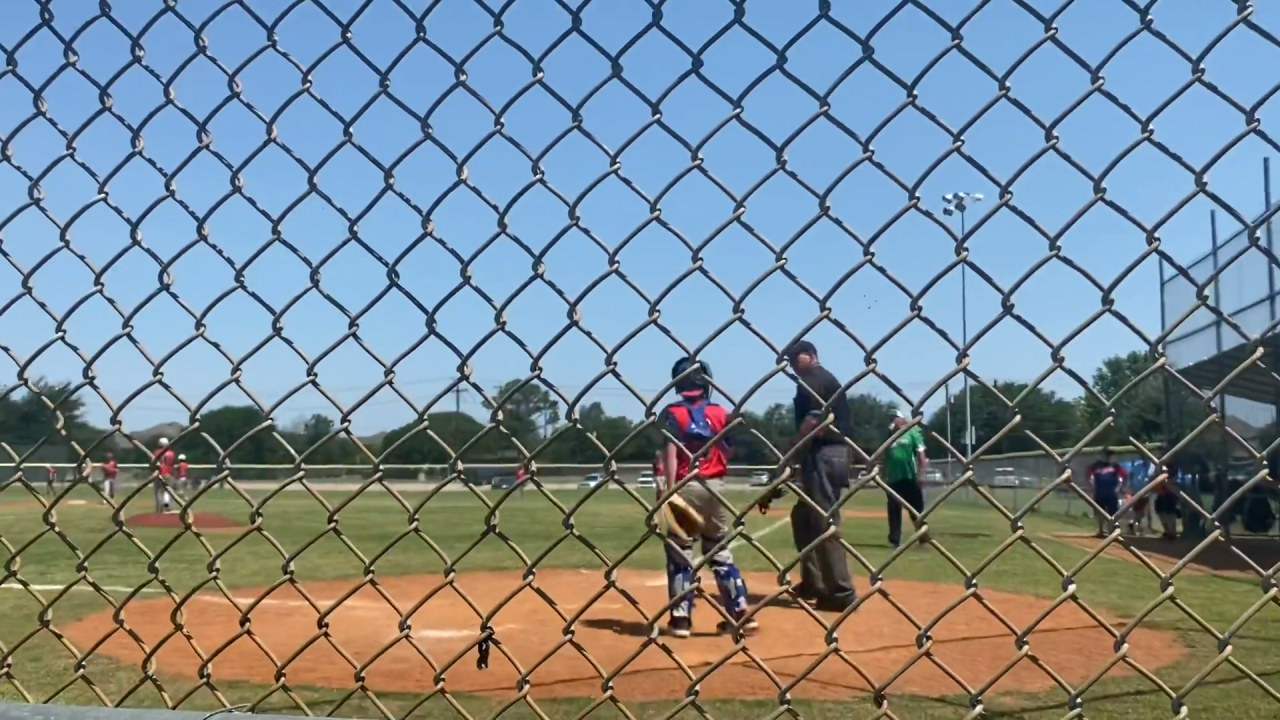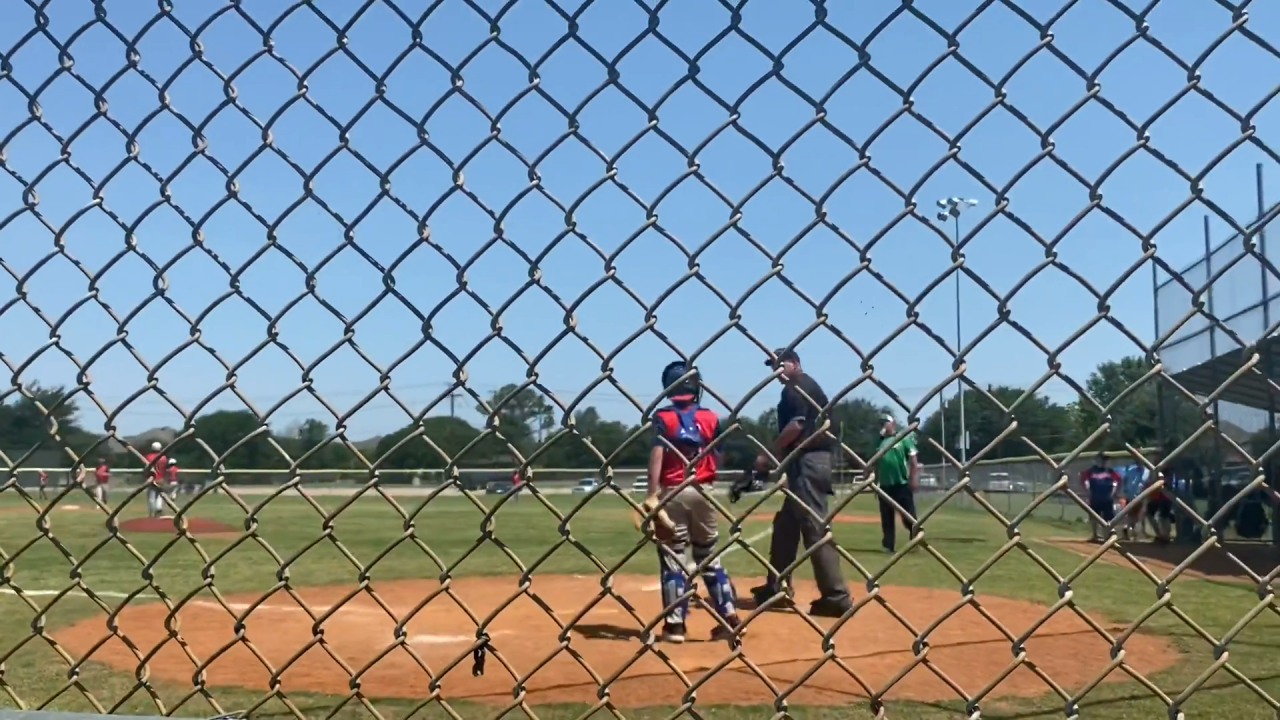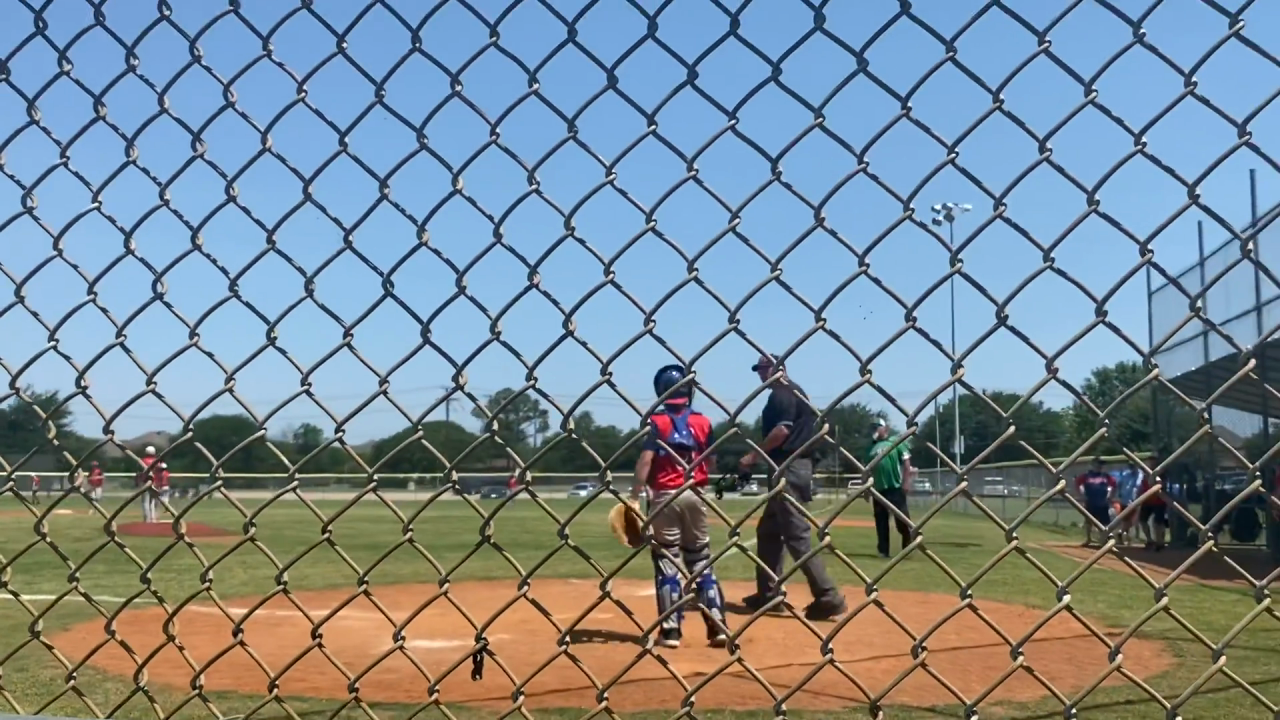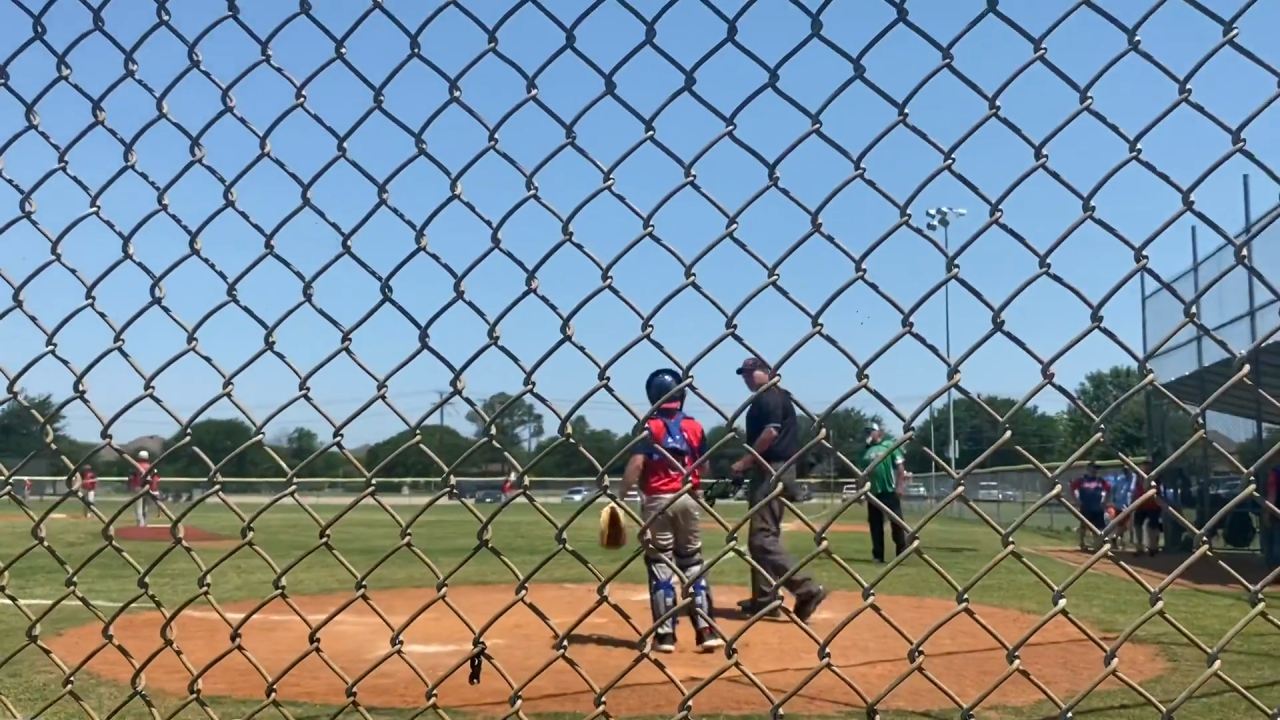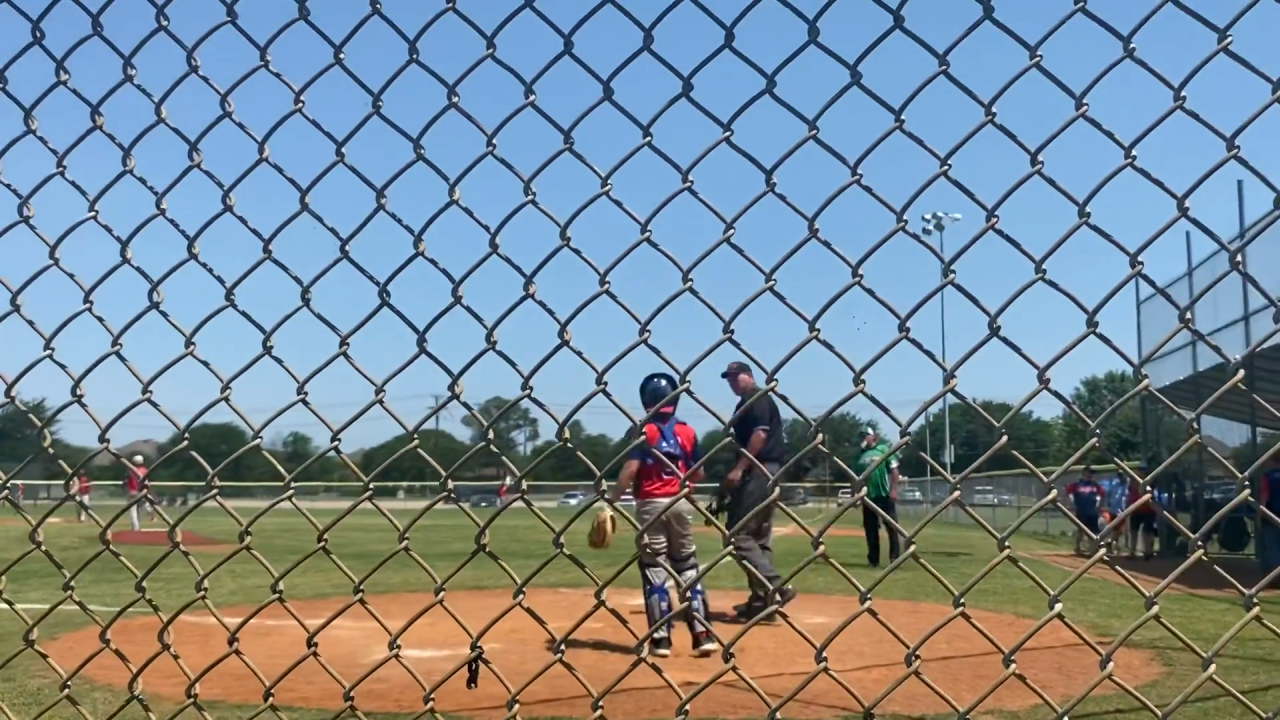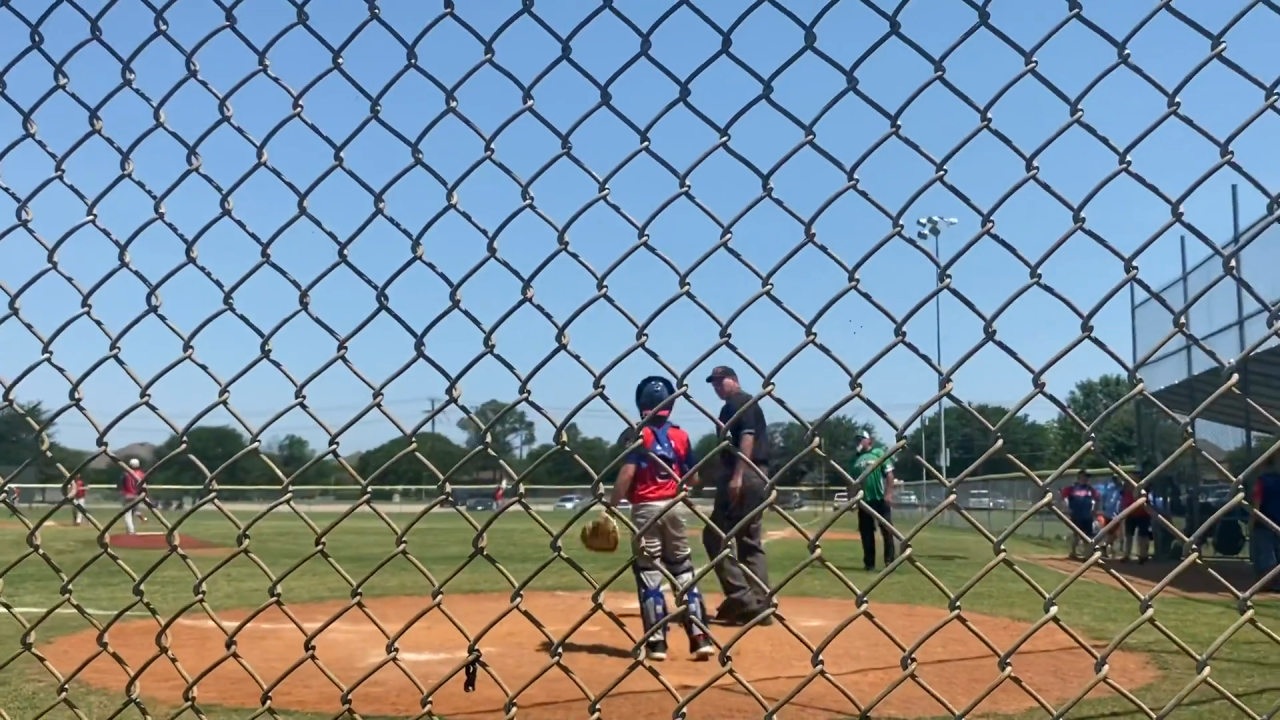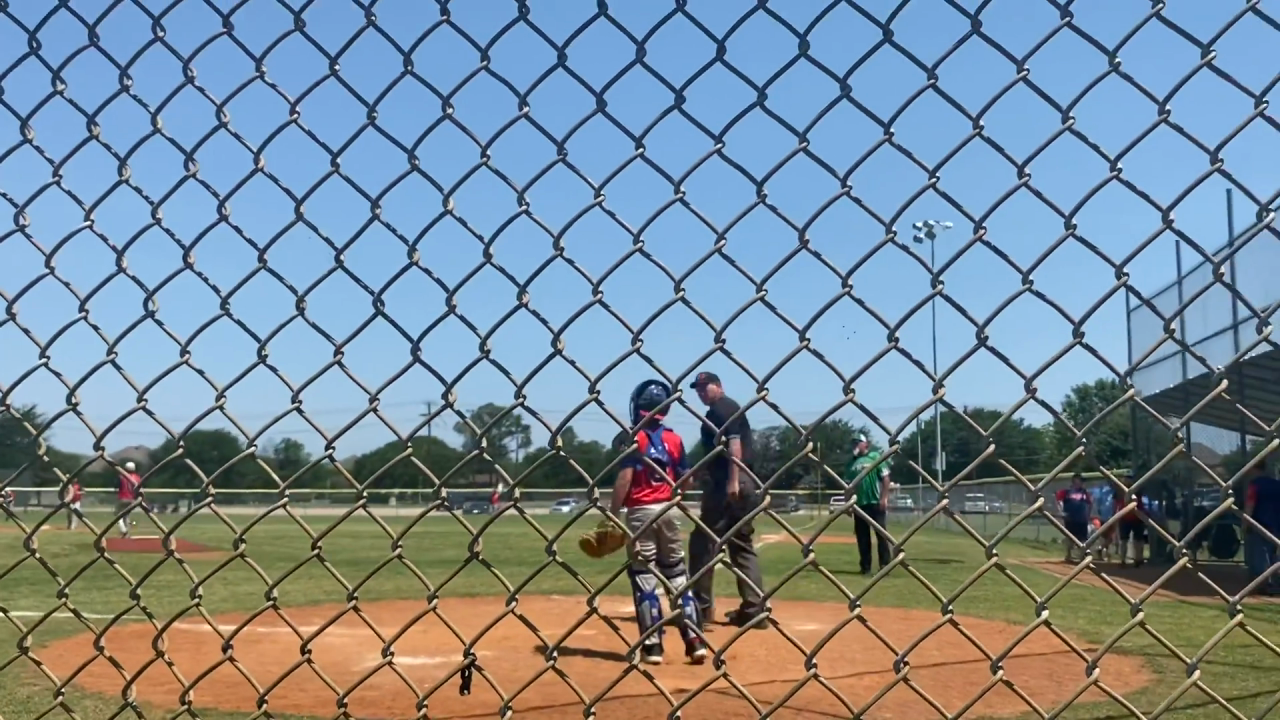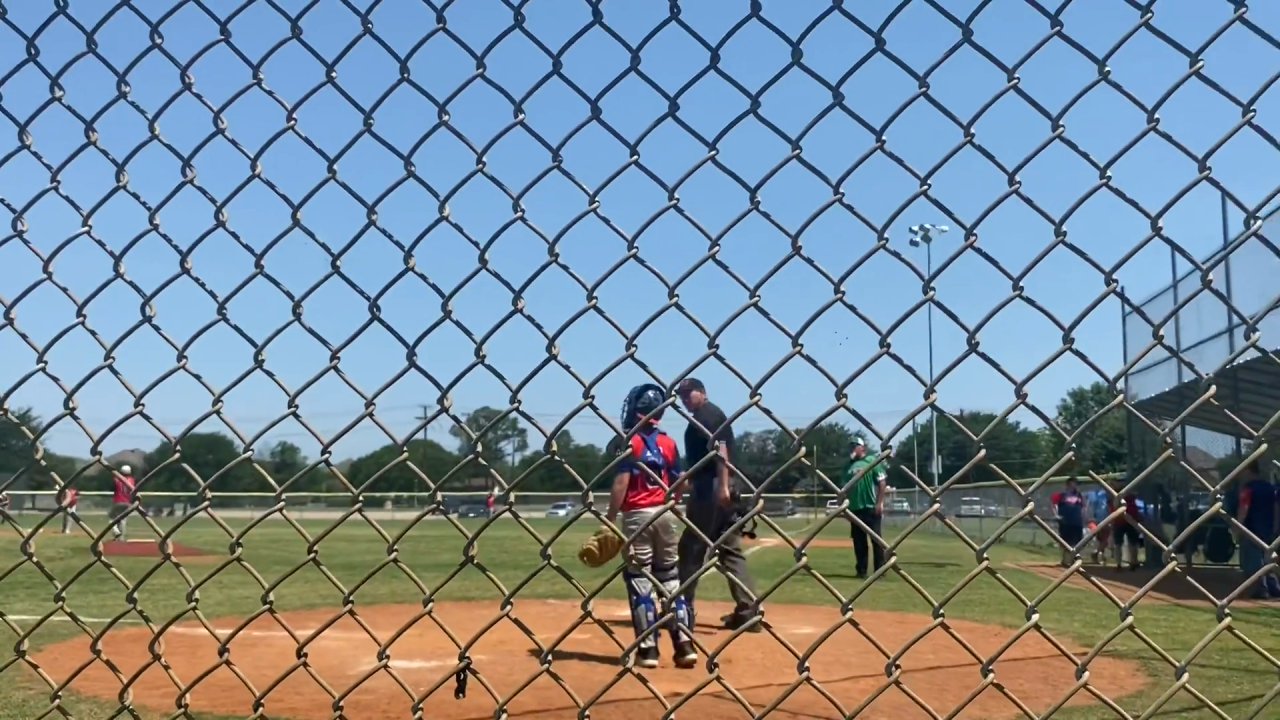
dt=0.1s
person 1, frame 1
left shoulder: (673, 413)
right shoulder: (720, 413)
left elbow: (671, 452)
right elbow: (727, 453)
left wrist: (669, 489)
left hip: (685, 486)
right hip: (713, 486)
left knee: (680, 551)
right knee: (719, 550)
left ankle: (681, 619)
right ankle: (740, 614)
person 1, frame 2
left shoulder: (663, 418)
right shoulder: (710, 418)
left elbow: (657, 455)
right elbow: (717, 458)
left wrist: (652, 494)
left hip: (674, 492)
right hip: (703, 491)
left knee: (673, 557)
right knee: (708, 555)
left ankle: (675, 624)
right ankle: (730, 618)
person 1, frame 3
left shoulder: (656, 422)
right shoulder: (702, 422)
left elbow: (646, 459)
right elbow: (710, 463)
left wrist: (634, 496)
left hip: (665, 496)
right hip: (695, 495)
left knee: (667, 562)
right knee: (700, 559)
left ankle: (671, 629)
right ankle: (716, 625)
person 1, frame 4
left shoulder: (649, 426)
right shoulder: (695, 427)
left elbow: (636, 463)
right elbow: (703, 469)
left wrist: (621, 499)
left hip: (658, 501)
right hip: (687, 500)
left knee: (660, 567)
right knee: (693, 564)
left ankle: (666, 634)
right ankle: (706, 630)
person 1, frame 5
left shoulder: (643, 430)
right shoulder: (687, 432)
left elbow: (630, 469)
right elbow: (697, 475)
left wrist: (612, 503)
left hip: (651, 505)
right hip: (681, 504)
left knee: (654, 571)
right knee: (688, 567)
left ankle: (660, 639)
right ankle: (703, 634)
person 1, frame 6
left shoulder: (638, 434)
right shoulder: (681, 435)
left elbow: (627, 473)
right elbow: (692, 479)
left wrist: (611, 508)
left hip: (646, 509)
right hip: (675, 507)
left knee: (649, 574)
right knee: (683, 570)
left ankle: (657, 642)
right ankle: (700, 637)
person 1, frame 7
left shoulder: (633, 437)
right shoulder: (674, 439)
left elbow: (625, 478)
right elbow: (685, 480)
left wrist: (612, 515)
left hip: (641, 512)
right hip: (670, 510)
left knee: (644, 577)
right knee: (677, 574)
left ankle: (652, 645)
right ankle: (694, 641)
person 1, frame 8
left shoulder: (626, 441)
right shoulder: (668, 442)
left elbow: (622, 482)
left wrist: (609, 520)
left hip: (637, 515)
right hip: (666, 514)
left knee: (640, 581)
right knee: (670, 577)
left ankle: (648, 648)
right ankle: (685, 644)
person 2, frame 1
left shoulder: (812, 380)
right shoulder: (827, 379)
left elbow: (812, 419)
left hip: (823, 456)
right hip: (834, 454)
left knee: (824, 525)
right knee: (803, 518)
left ankle: (842, 592)
right ankle: (812, 584)
person 2, frame 2
left shoulder: (797, 387)
right shoulder: (809, 386)
left elbow: (796, 425)
left wrist: (770, 455)
left hip: (807, 463)
right hip: (816, 460)
left knee: (815, 529)
right knee: (785, 524)
left ankle: (836, 596)
right ankle: (775, 587)
person 2, frame 3
left shoulder: (783, 393)
right shoulder: (789, 394)
left elbow: (781, 430)
left wrist: (752, 456)
left hip: (789, 469)
right hip: (794, 467)
left knee: (797, 535)
right knee: (768, 530)
left ankle: (828, 597)
right ankle: (768, 593)
person 2, frame 4
left shoulder: (769, 396)
right shoulder: (770, 397)
left elbow: (770, 432)
left wrist: (745, 461)
left hip: (771, 471)
right hip: (775, 470)
left knee: (761, 536)
right knee: (764, 533)
left ankle: (806, 589)
right ankle: (764, 598)
person 2, frame 5
left shoulder: (753, 400)
right shoulder: (756, 401)
left elbow: (759, 434)
left wrist: (738, 469)
left hip: (756, 474)
right hip: (765, 474)
left knee: (737, 535)
right knee: (756, 538)
left ankle: (773, 588)
right ankle: (760, 601)
person 2, frame 6
left shoulder: (739, 403)
right shoulder: (740, 404)
left elbow: (747, 438)
left wrist: (737, 476)
left hip: (743, 477)
right hip: (755, 477)
left knee: (716, 536)
right knee: (751, 542)
left ankle: (740, 596)
right ankle: (759, 604)
person 2, frame 7
left shoulder: (721, 408)
right shoulder: (728, 408)
left elbow: (732, 443)
left wrist: (733, 481)
left hip: (727, 482)
right hip: (744, 482)
left knee: (703, 542)
right knee: (742, 546)
left ankle: (701, 604)
right ankle: (754, 608)
person 2, frame 8
left shoulder: (705, 414)
right shoulder: (710, 415)
left elbow: (720, 449)
left wrist: (723, 485)
left hip: (710, 487)
right hip: (720, 487)
left knee: (691, 548)
right knee: (729, 550)
right ankle: (747, 611)
